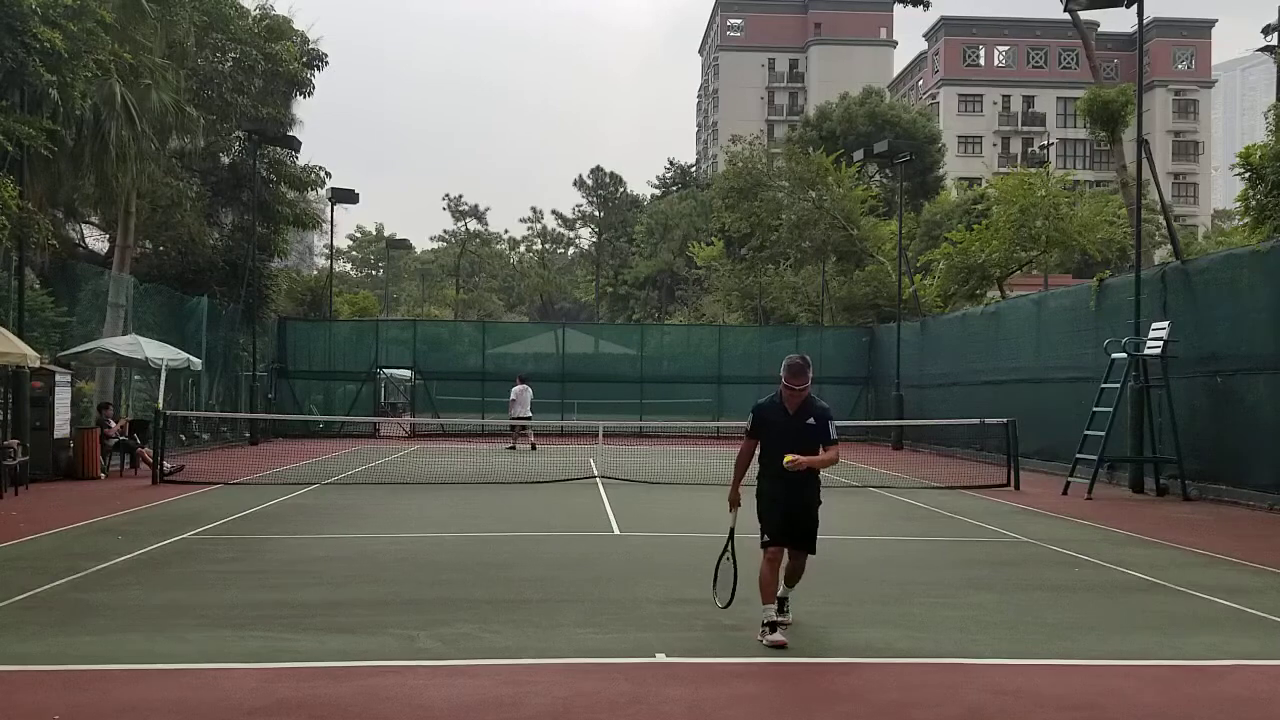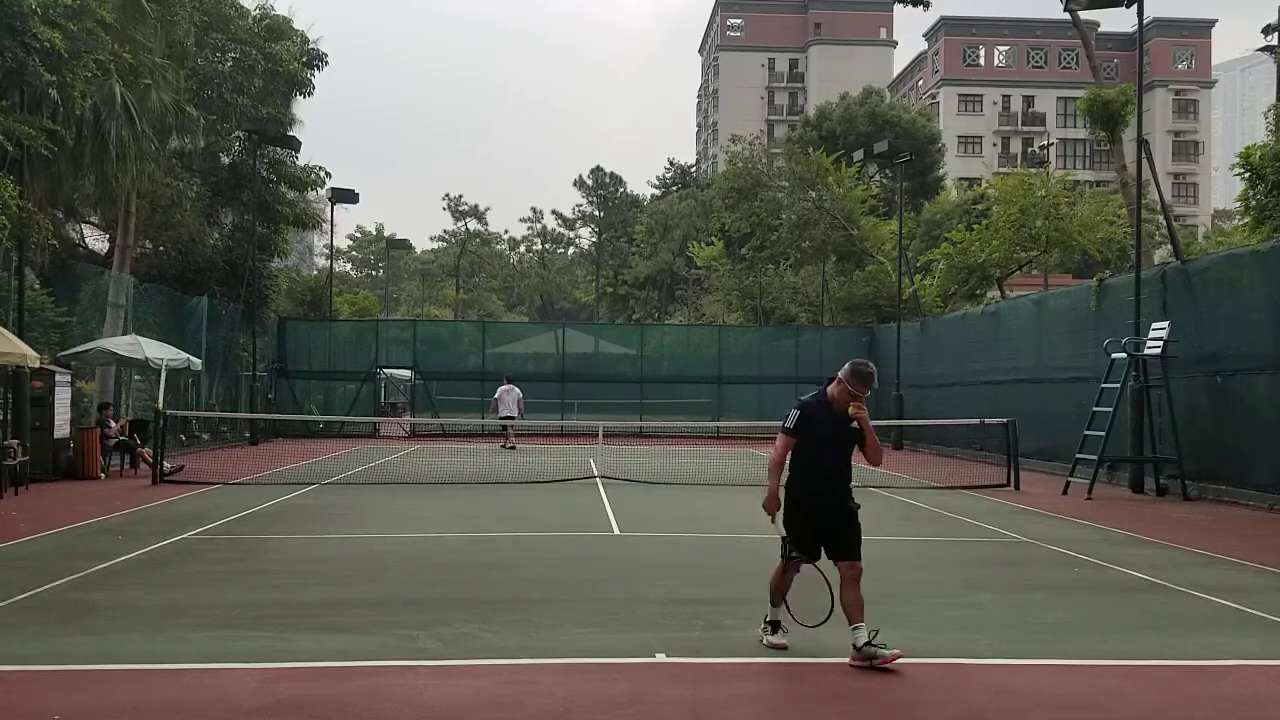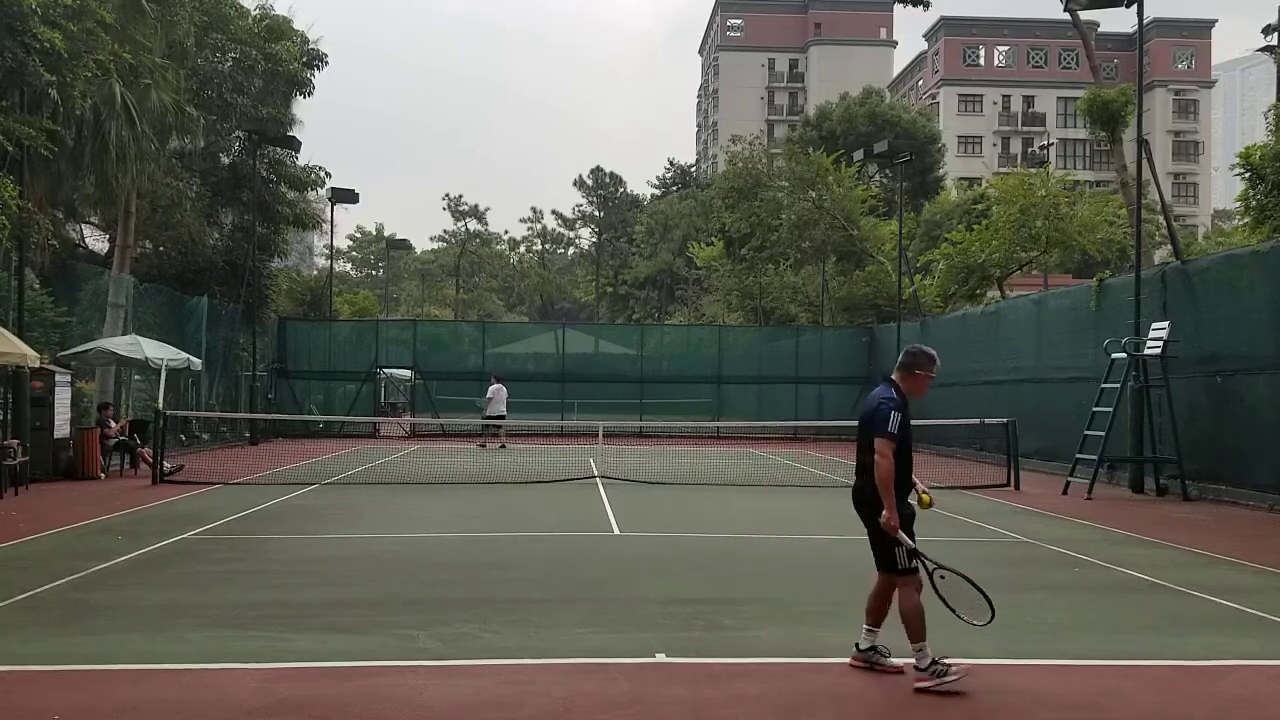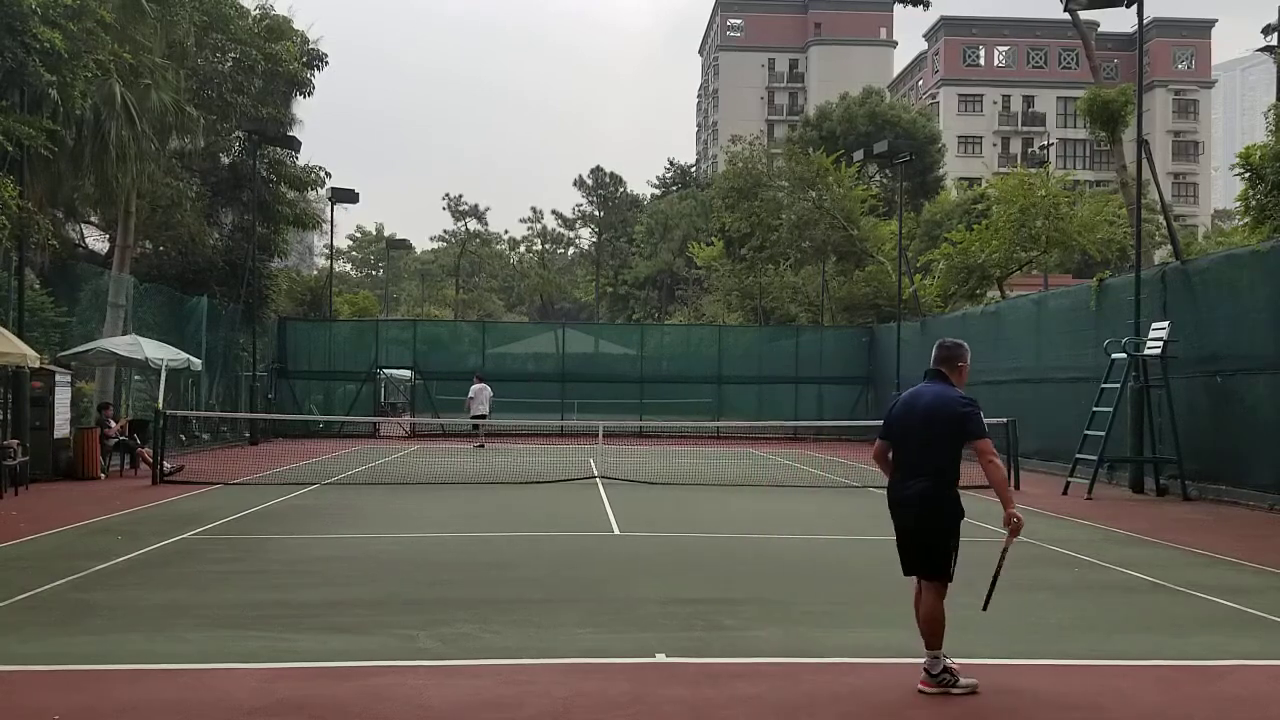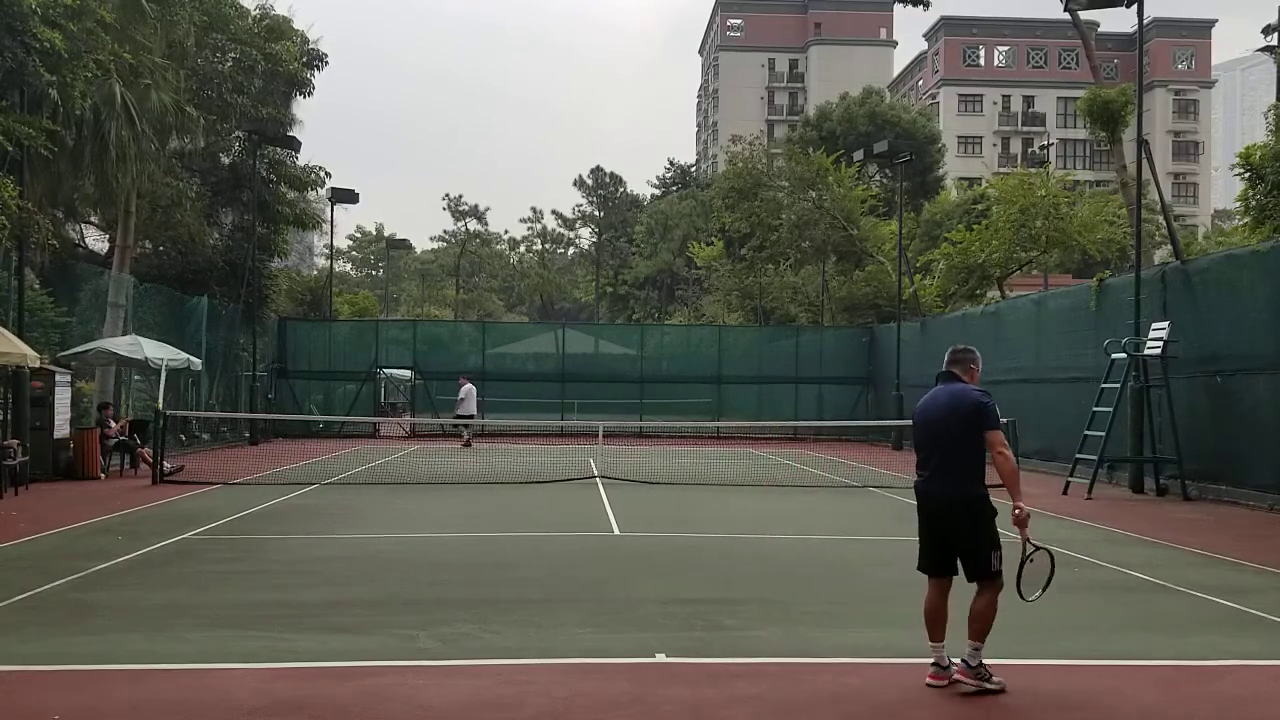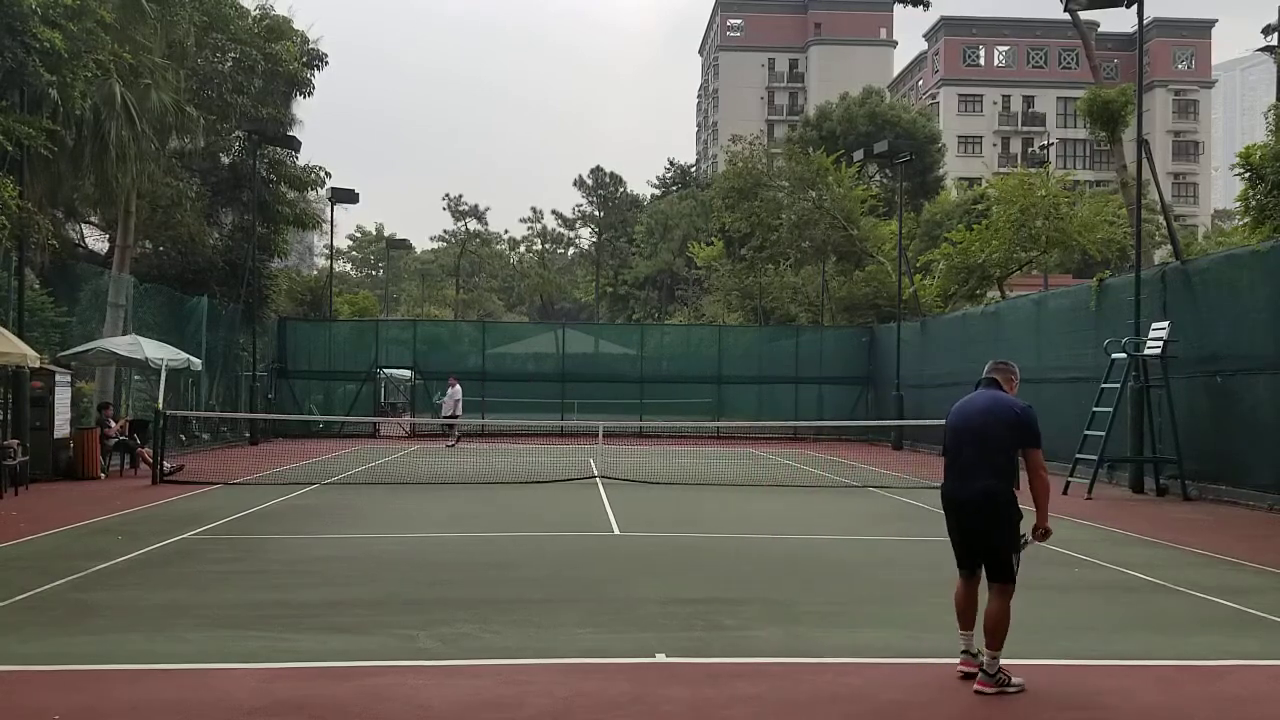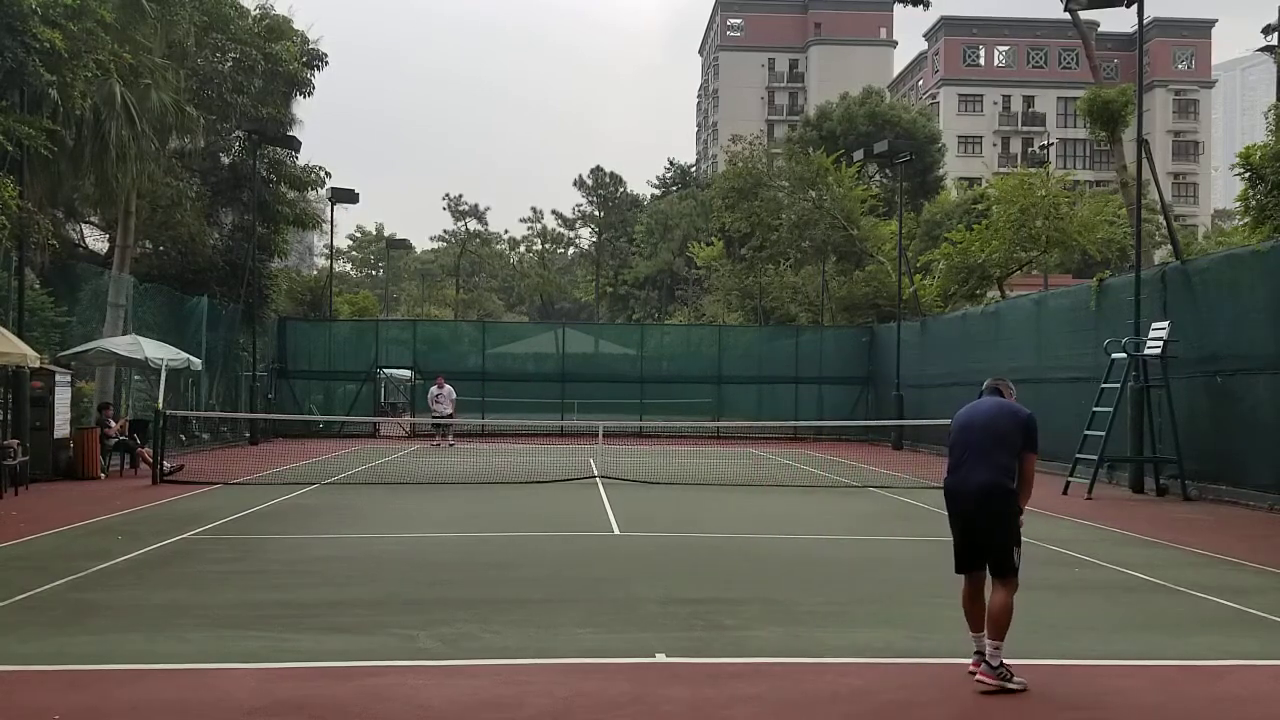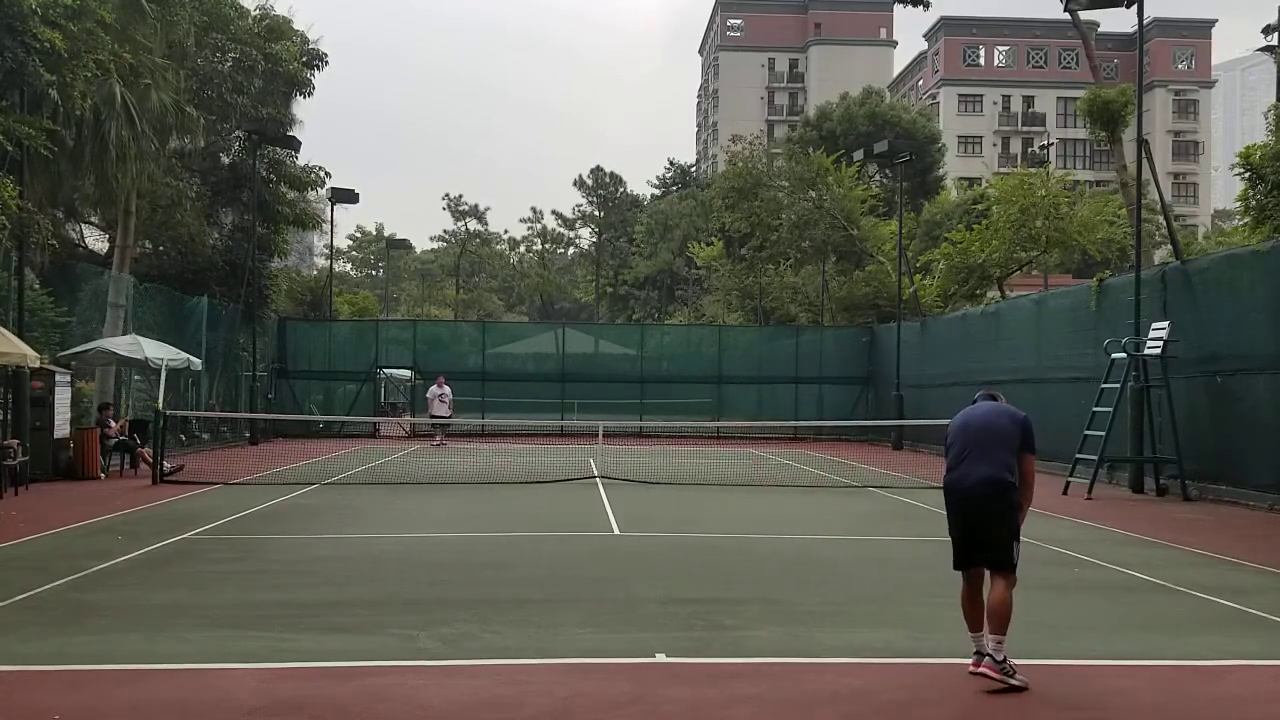
dt=0.5s
person 1, frame 1
left shoulder: (820, 412)
right shoulder: (763, 408)
left elbow: (832, 456)
right elbow: (747, 450)
left wrist: (807, 461)
right wrist: (735, 487)
left hip: (806, 497)
right hip: (771, 494)
left knee: (799, 559)
right knee: (773, 553)
left ankle: (783, 595)
right ankle: (769, 623)
person 1, frame 2
left shoulder: (858, 416)
right shoulder: (806, 407)
left elbow: (876, 460)
right elbow: (781, 449)
left wrist: (866, 425)
right wrist: (772, 491)
left hip: (840, 503)
right hip: (802, 502)
left knee: (852, 571)
right knee: (789, 565)
left ankle: (861, 645)
right ankle: (772, 621)
person 1, frame 3
left shoulder: (884, 399)
right shoulder: (891, 404)
right elbow: (883, 457)
left wrist: (913, 483)
right wrist: (890, 508)
left hip: (874, 498)
right hip: (881, 502)
left knee: (890, 575)
right knee: (910, 580)
left ankle: (866, 648)
right ankle: (926, 667)
person 1, frame 4
left shoulder: (903, 399)
right shoulder: (960, 404)
left elbow: (879, 453)
right elbow: (989, 458)
right wrist: (1009, 507)
left hip: (901, 501)
right hip: (936, 503)
left knee: (923, 580)
right knee: (934, 588)
left ankle: (933, 658)
right ankle: (935, 672)
person 1, frame 5
left shoulder: (923, 404)
right shoulder: (977, 398)
right elbow: (1000, 452)
right wrist: (1017, 500)
left hip: (929, 502)
right hip: (967, 502)
left knee: (938, 583)
right knee: (989, 583)
left ankle: (940, 664)
right ankle: (972, 664)
person 1, frame 6
left shoulder: (958, 408)
right shoulder: (1019, 410)
right elbow: (1037, 472)
right wrist: (1042, 518)
left hip: (955, 502)
right hip: (995, 503)
left knee: (968, 575)
right knee: (1001, 587)
left ankle: (968, 654)
right ankle: (990, 672)
person 1, frame 7
left shoulder: (962, 413)
right shoulder: (1022, 415)
right elbow: (1026, 477)
right wrist: (1016, 511)
left hip: (957, 496)
right hip: (995, 497)
left knee: (973, 578)
right knee: (1004, 581)
left ankle: (980, 653)
right ankle: (992, 664)
person 1, frame 8
left shoulder: (958, 419)
right shoulder: (1018, 417)
right elbow: (1027, 481)
right wrist: (1018, 520)
left hip: (956, 493)
right hip: (996, 493)
left knee: (971, 576)
right knee: (1002, 576)
left ankle: (980, 652)
right ankle: (995, 658)
